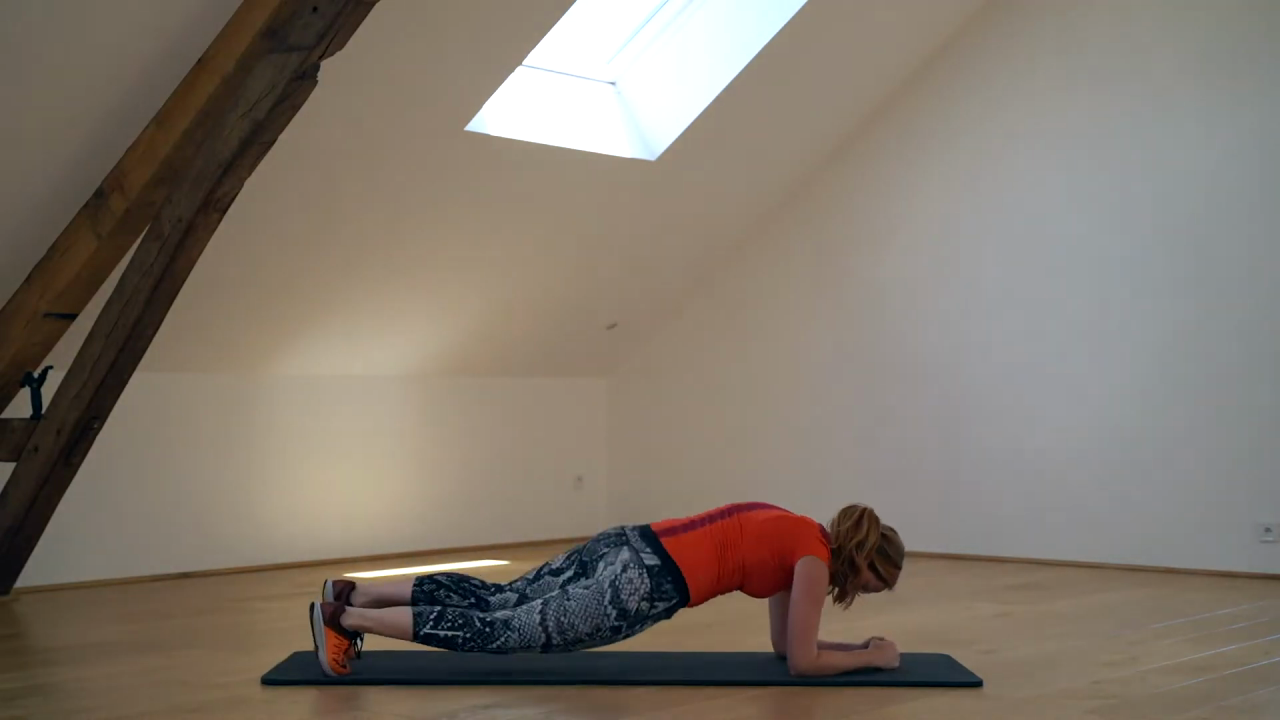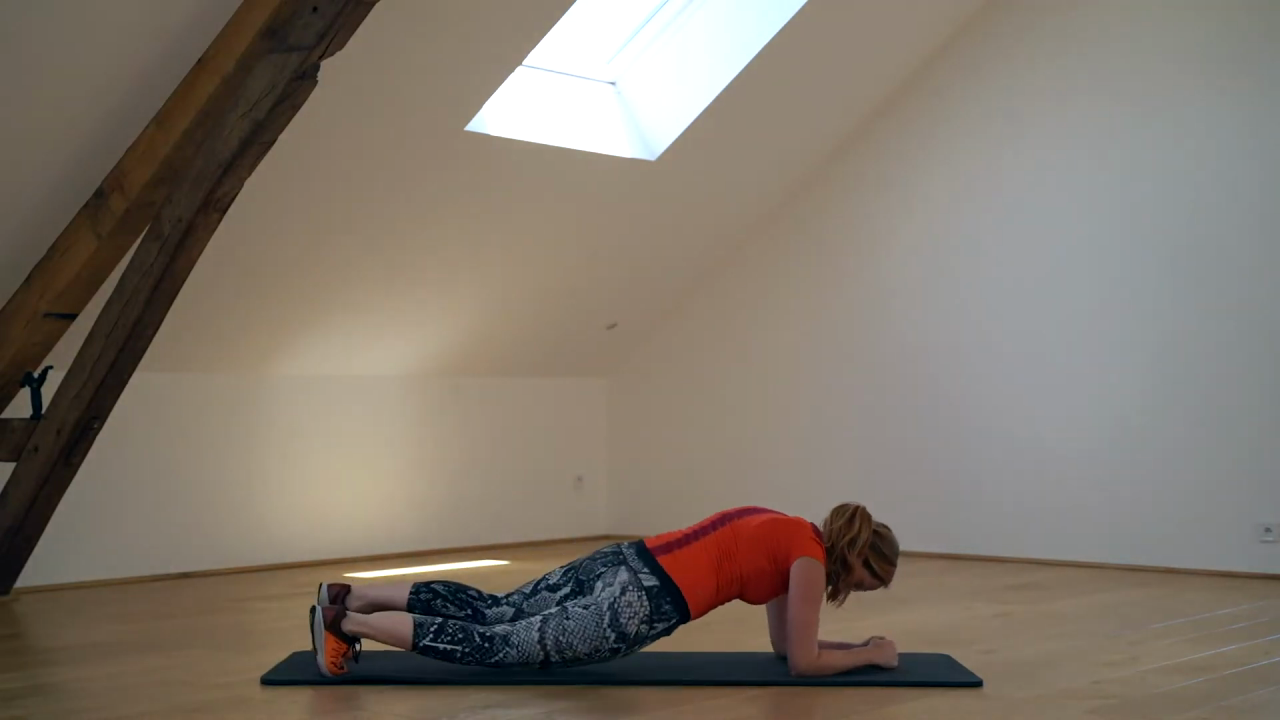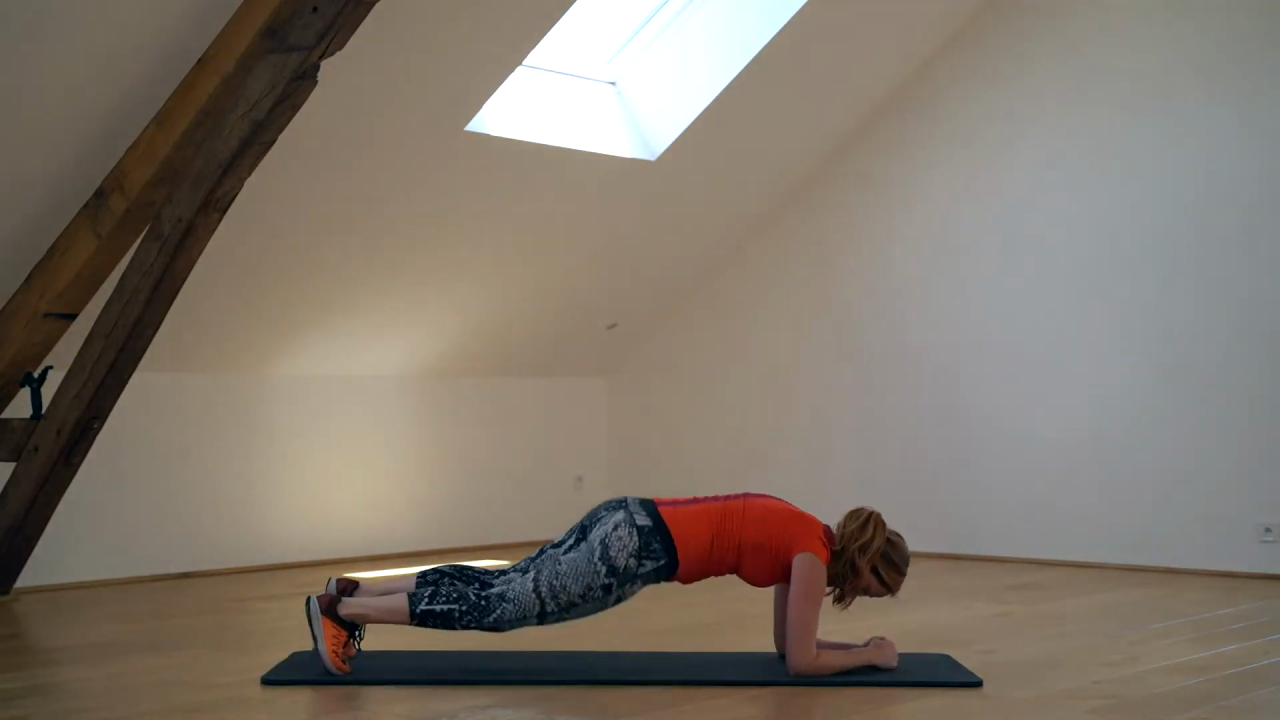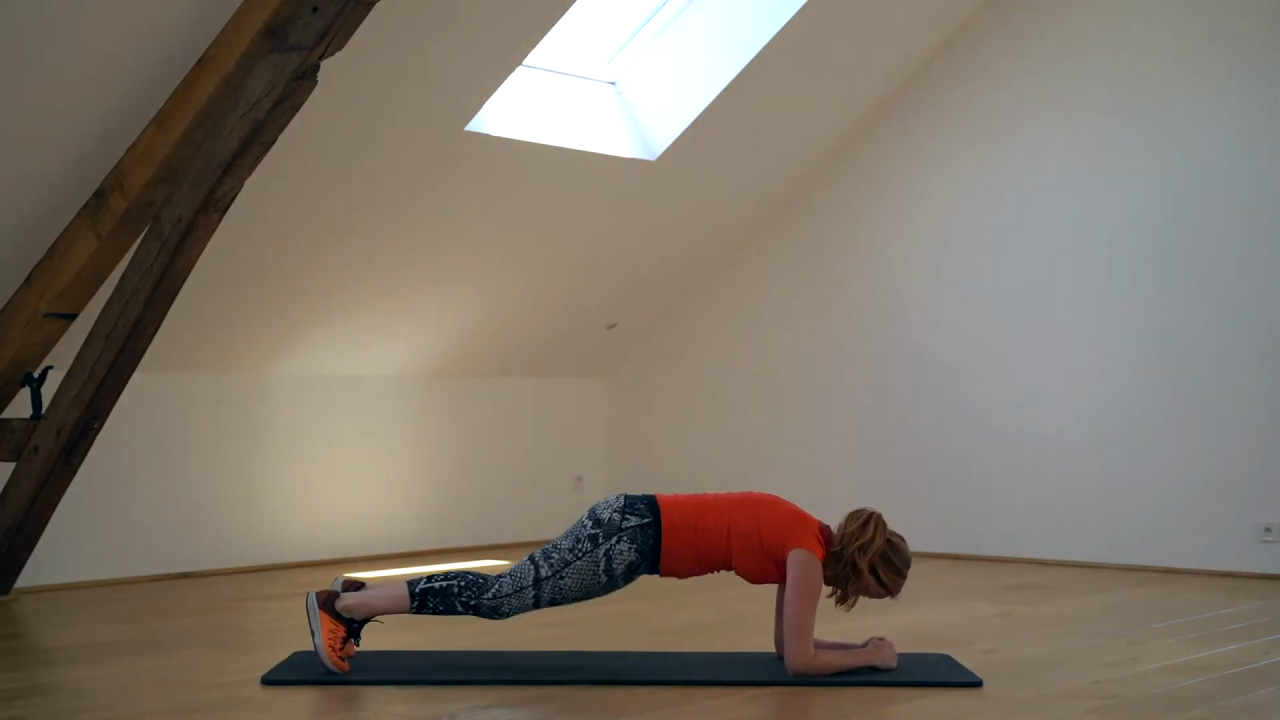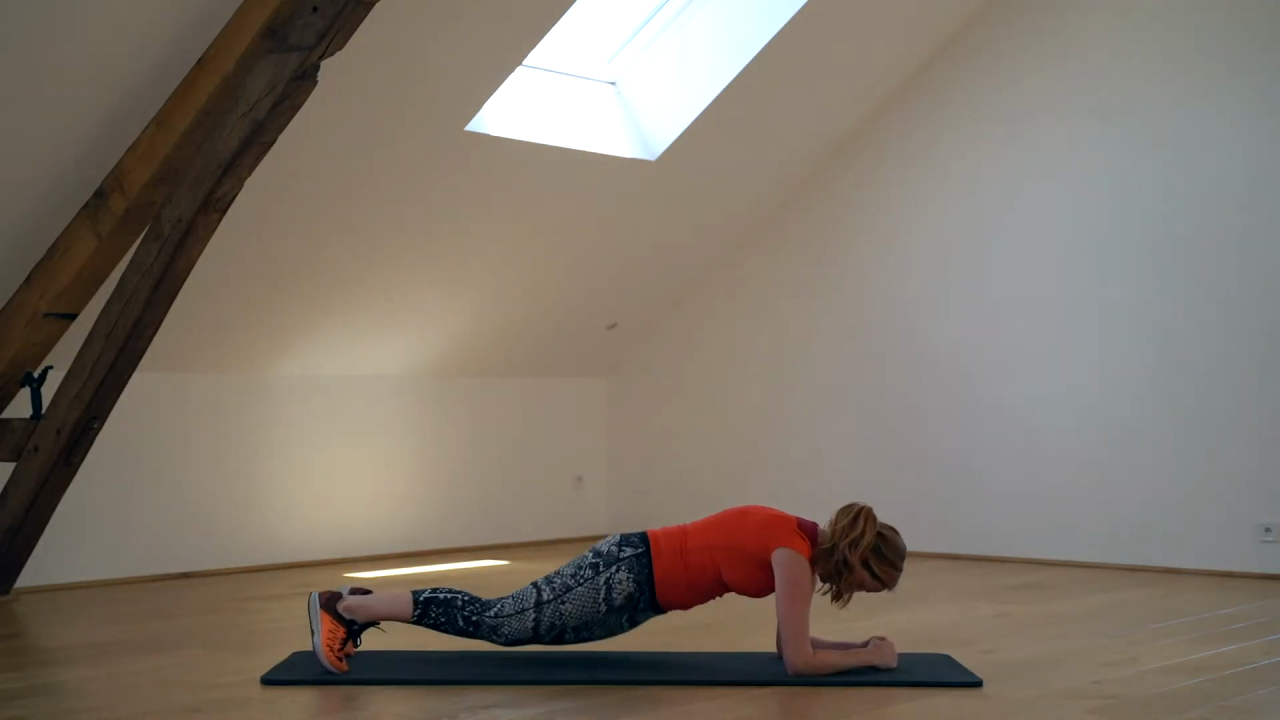
dt=0.2s
person 1, frame 1
left shoulder: (790, 532)
right shoulder: (815, 556)
left elbow: (784, 643)
right elbow: (803, 662)
left wrist: (857, 645)
right wrist: (872, 656)
left hip: (623, 546)
right hip: (644, 587)
left knee: (498, 599)
right knee: (497, 633)
left ankle: (354, 592)
right ankle: (345, 619)
person 1, frame 2
left shoulder: (788, 536)
right shoulder: (811, 556)
left elbow: (783, 643)
right elbow: (804, 661)
left wrist: (857, 644)
right wrist: (870, 654)
left hip: (621, 563)
right hip: (635, 604)
left knee: (492, 611)
right knee: (495, 645)
left ankle: (351, 597)
right ankle: (341, 623)
person 1, frame 3
left shoulder: (799, 539)
right shoulder: (813, 554)
left elbow: (786, 643)
right elbow: (802, 661)
left wrist: (856, 644)
right wrist: (870, 655)
left hip: (628, 521)
right hip: (636, 548)
left knee: (500, 584)
right knee: (497, 608)
left ankle: (357, 590)
right ankle: (338, 609)
person 1, frame 4
left shoulder: (807, 541)
right shoulder: (809, 553)
left elbow: (787, 642)
right elbow: (800, 662)
left wrist: (856, 646)
right wrist: (869, 656)
left hip: (637, 529)
right hip: (630, 532)
left knee: (502, 592)
right knee: (496, 596)
left ankle: (361, 595)
right ankle: (340, 604)
person 1, frame 5
left shoulder: (808, 545)
right shoulder: (794, 552)
left elbow: (790, 642)
right elbow: (799, 660)
left wrist: (859, 644)
right wrist: (870, 656)
left hip: (640, 592)
right hip: (626, 574)
left knee: (504, 618)
right knee: (495, 621)
left ankle: (362, 602)
right ankle: (341, 606)
